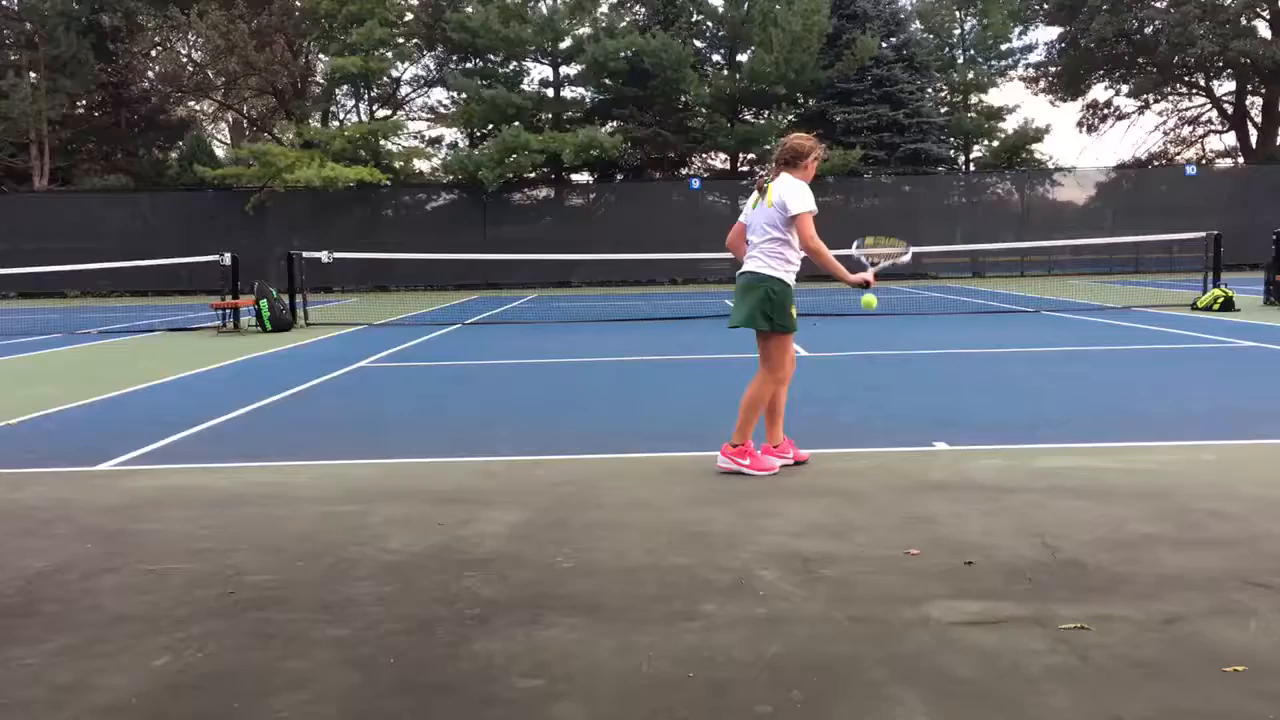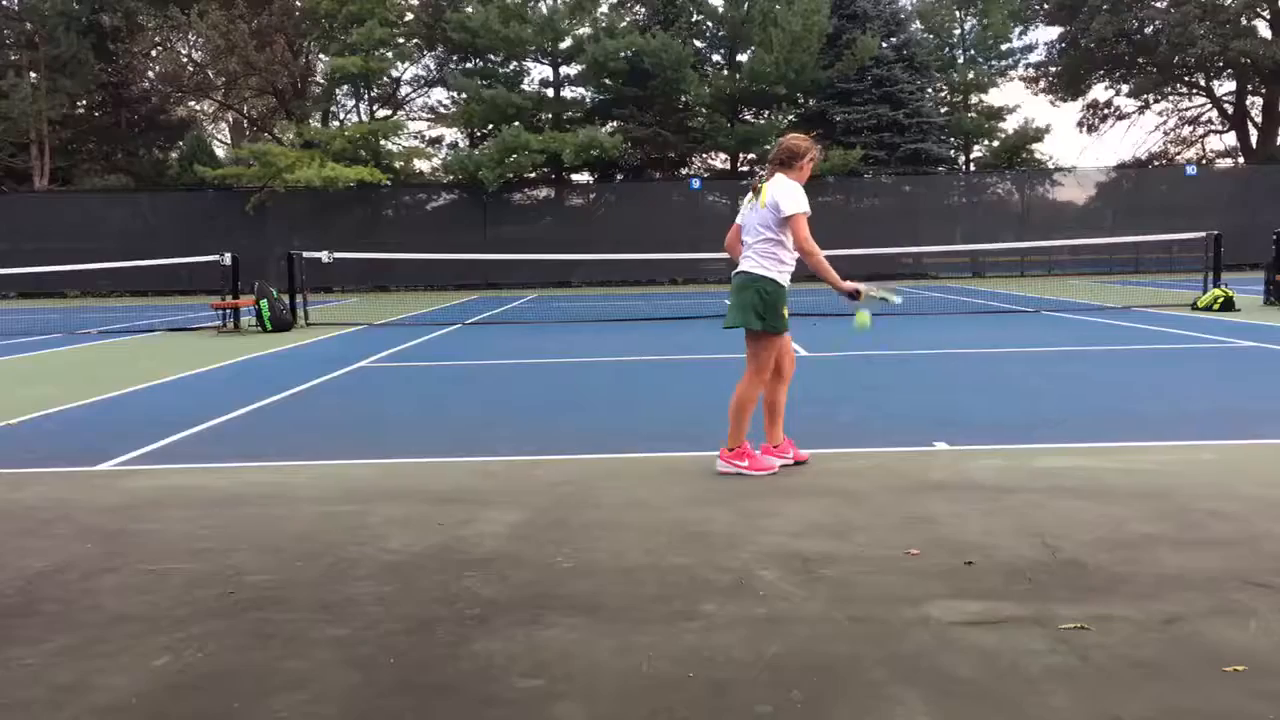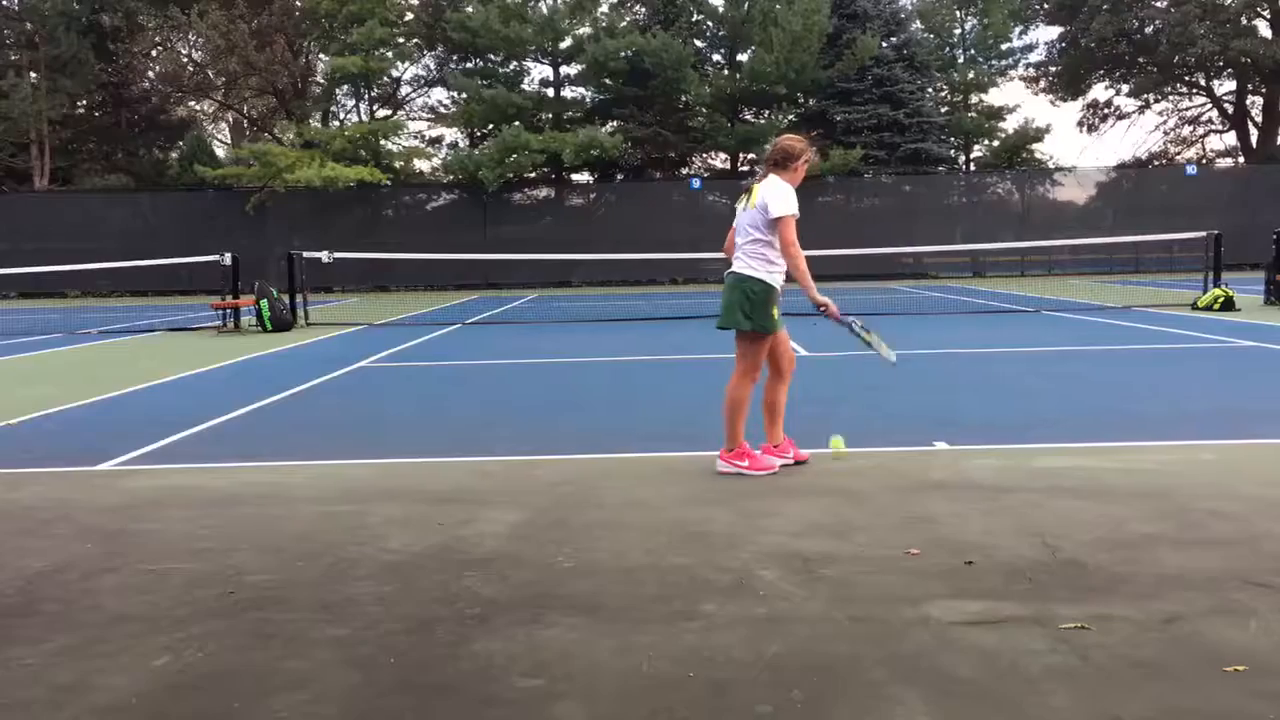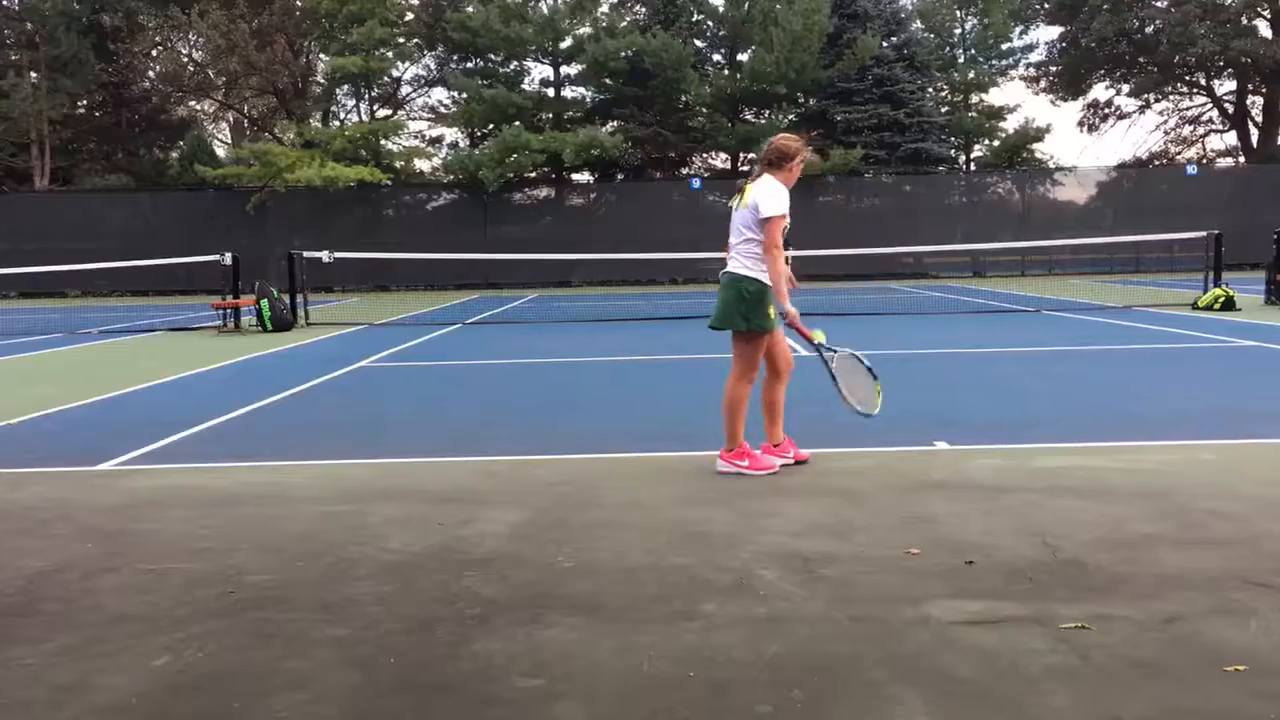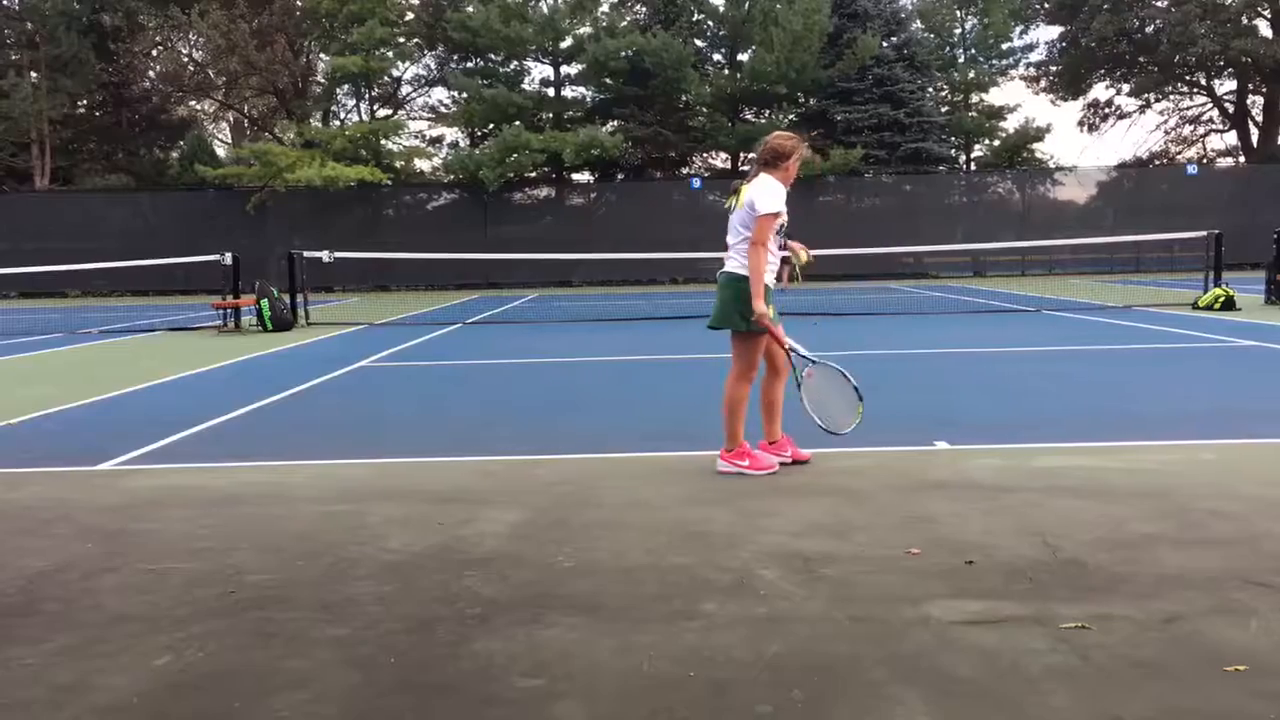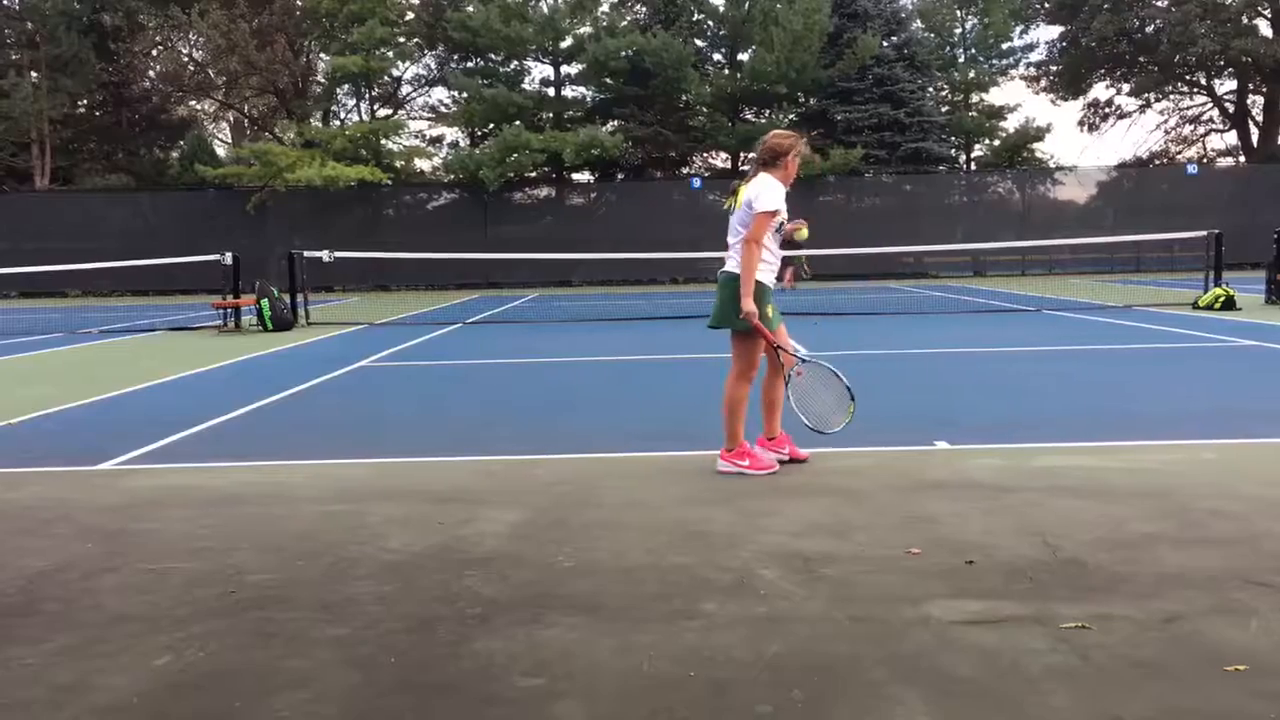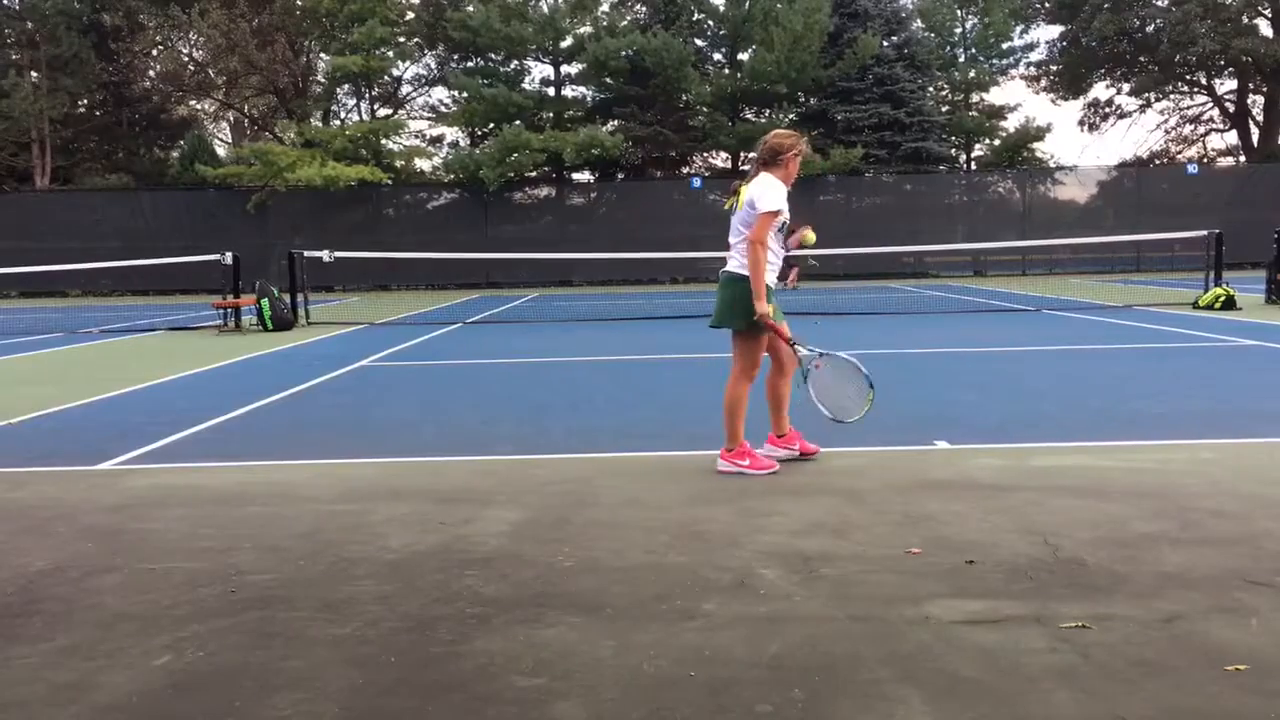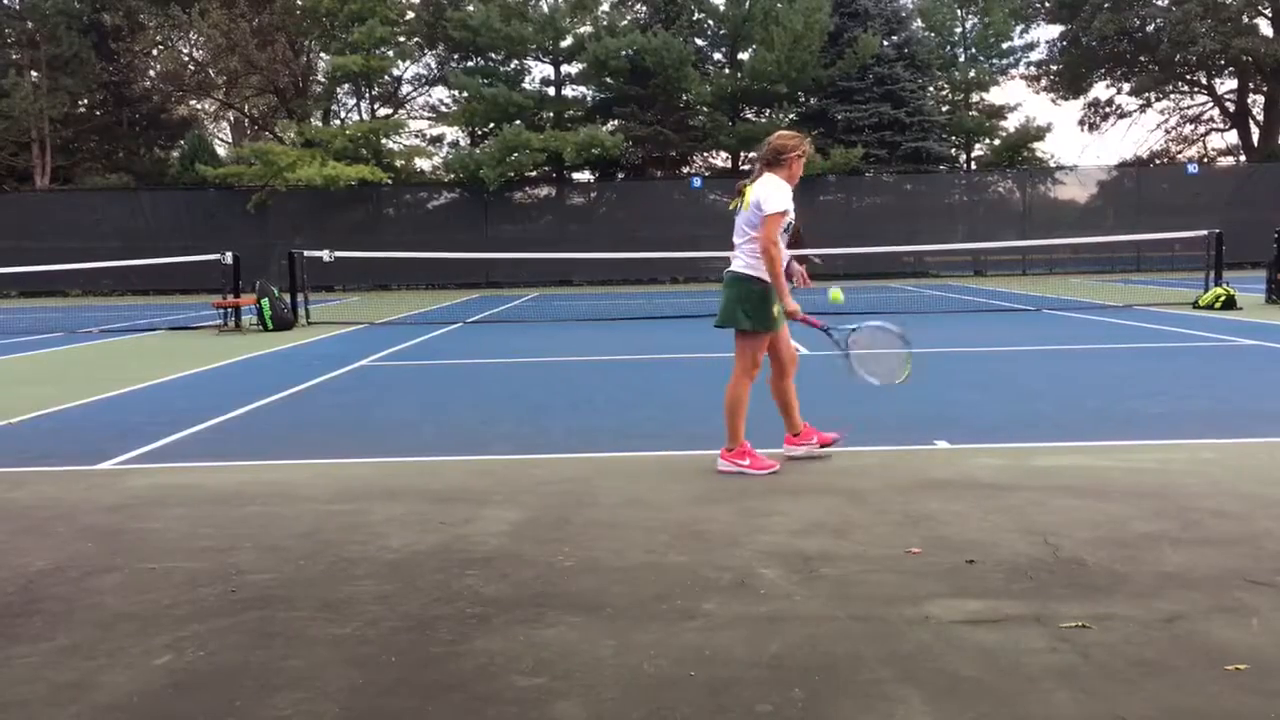
dt=0.1s
person 1, frame 1
left shoulder: (762, 191)
right shoulder: (796, 189)
left elbow: (733, 241)
right elbow: (810, 244)
right wrist: (849, 277)
left hip: (754, 281)
right hip: (772, 286)
left knee: (783, 369)
right knee: (771, 373)
left ankle: (776, 445)
right ankle: (736, 449)
person 1, frame 2
left shoulder: (759, 191)
right shoulder: (789, 189)
left elbow: (731, 242)
right elbow: (805, 246)
right wrist: (840, 283)
left hip: (750, 281)
right hip: (765, 286)
left knee: (783, 367)
right knee: (758, 373)
left ankle: (776, 445)
right ankle: (733, 452)
person 1, frame 3
left shoulder: (757, 191)
right shoulder: (781, 191)
left elbow: (730, 245)
right elbow: (789, 248)
right wrist: (815, 294)
left hip: (750, 285)
right hip: (755, 288)
left knee: (783, 366)
right knee: (747, 373)
left ankle: (775, 444)
right ankle: (732, 453)
person 1, frame 4
left shoulder: (752, 189)
right shoulder: (774, 190)
left elbow: (745, 245)
right elbow: (772, 248)
left wrist: (780, 273)
right wrist: (784, 300)
left hip: (747, 286)
right hip: (750, 287)
left knee: (782, 364)
right knee: (746, 373)
left ankle: (776, 445)
right ankle: (733, 452)
person 1, frame 5
left shoulder: (754, 187)
right shoulder: (771, 189)
right elbow: (756, 244)
left wrist: (784, 246)
right wrist: (757, 298)
left hip: (750, 289)
right hip: (748, 289)
left knee: (780, 363)
right knee: (745, 372)
left ankle: (773, 442)
right ankle: (733, 452)
person 1, frame 6
left shoulder: (754, 186)
right shoulder: (770, 187)
right elbow: (751, 243)
left wrist: (783, 233)
right wrist: (747, 296)
left hip: (754, 288)
right hip: (750, 289)
left knee: (783, 359)
right knee: (745, 372)
left ankle: (772, 439)
right ankle: (732, 452)
person 1, frame 7
left shoulder: (756, 186)
right shoulder: (771, 187)
right elbow: (755, 243)
left wrist: (785, 243)
right wrist: (761, 298)
left hip: (747, 284)
right hip: (747, 286)
left knee: (785, 359)
right knee: (746, 371)
left ankle: (782, 438)
right ankle: (732, 452)
person 1, frame 8
left shoulder: (759, 187)
right shoulder: (776, 188)
right elbow: (768, 245)
left wrist: (788, 266)
right wrist: (784, 297)
left hip: (754, 284)
right hip: (753, 285)
left knee: (785, 361)
right knee: (746, 370)
left ankle: (798, 435)
right ankle: (733, 452)
